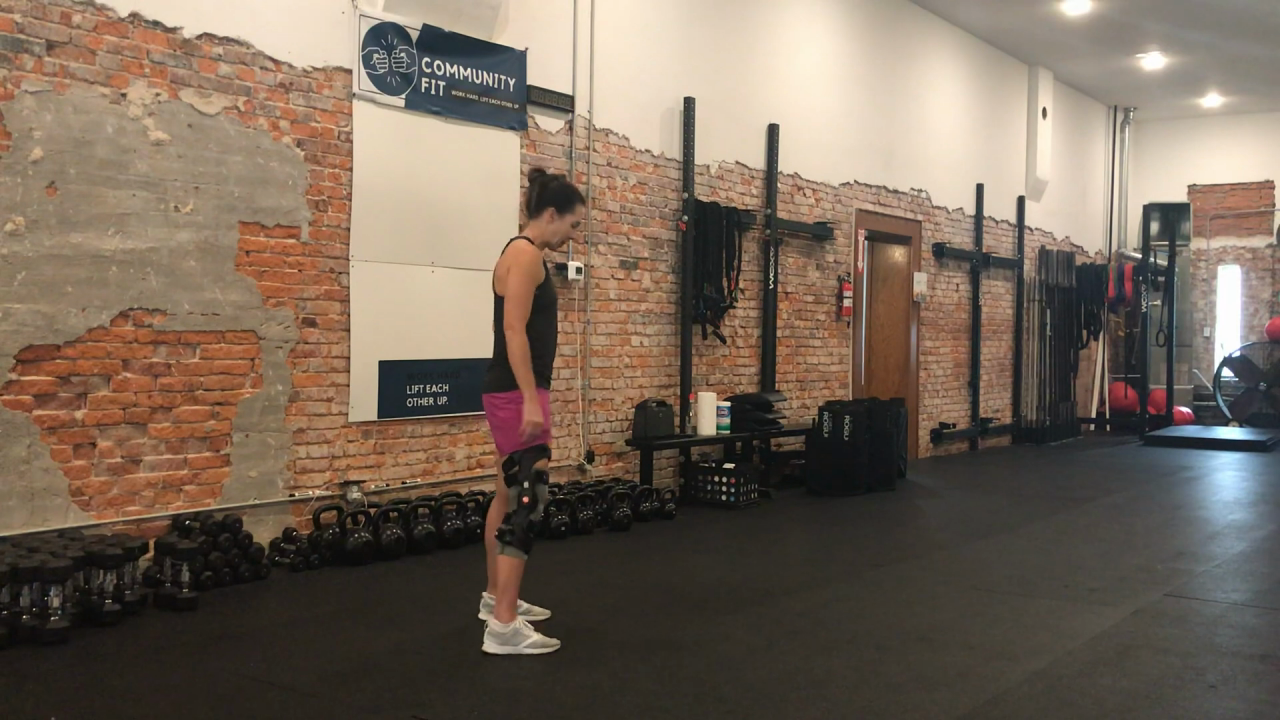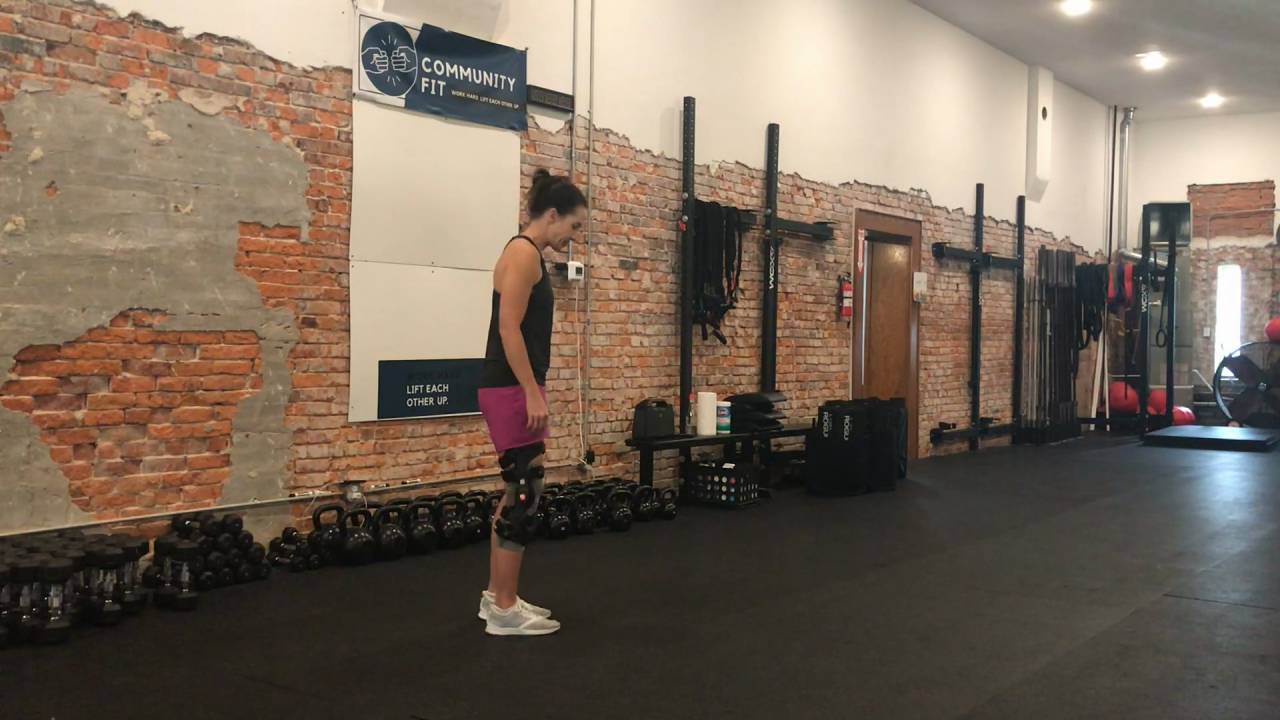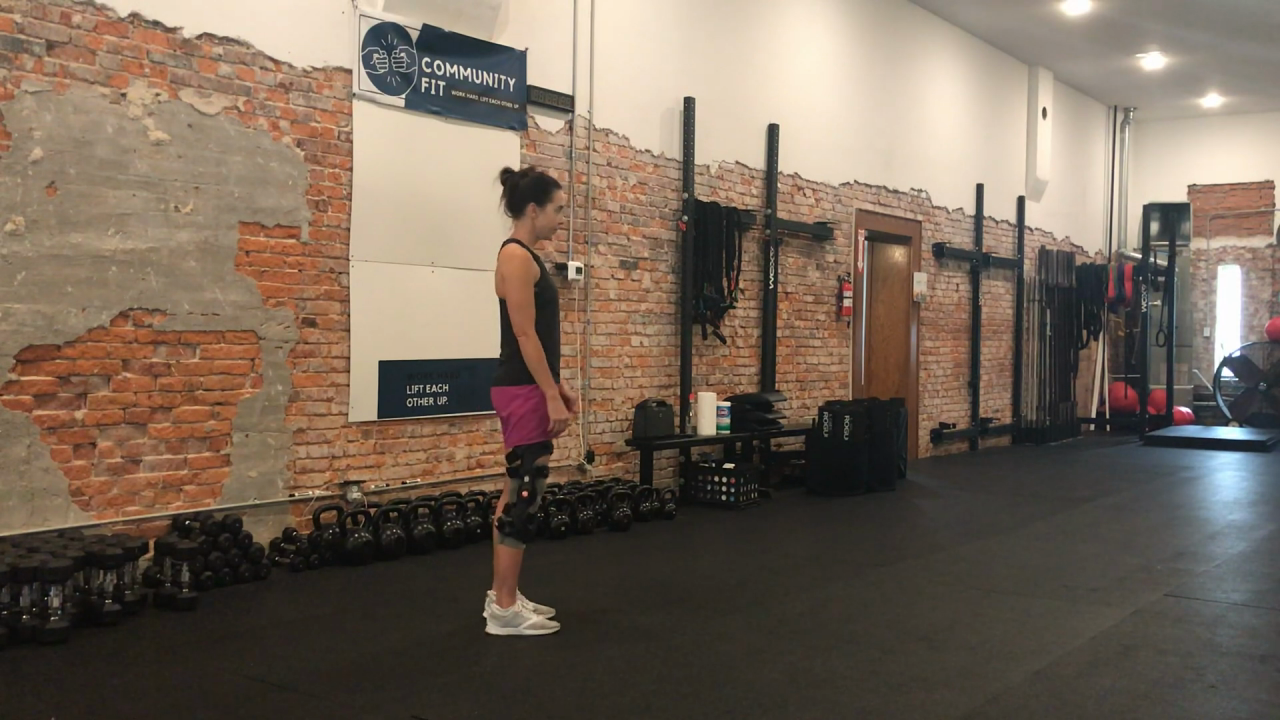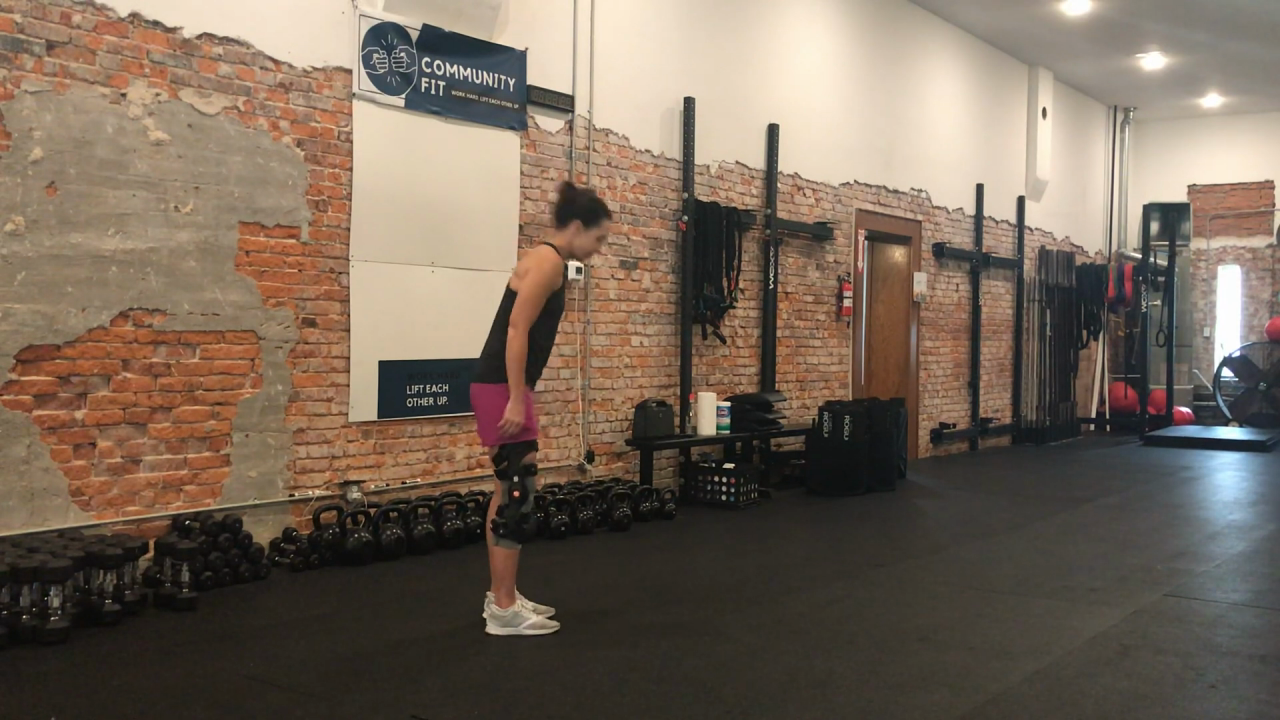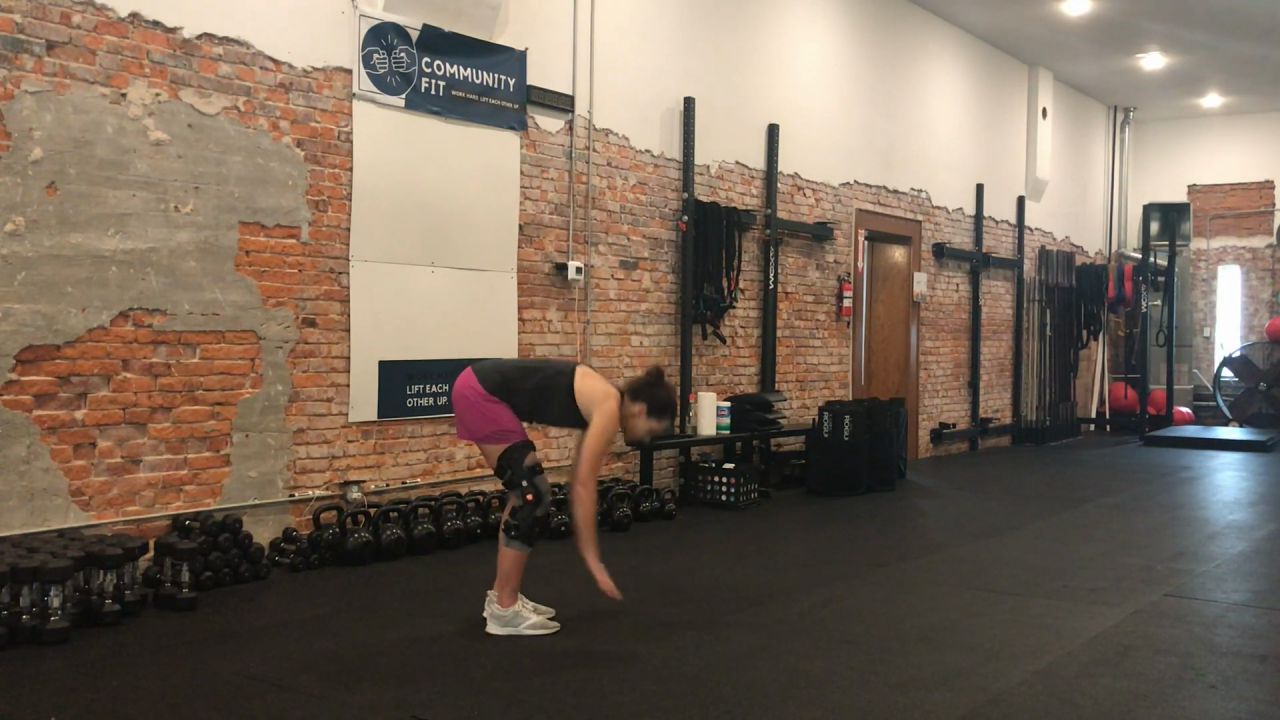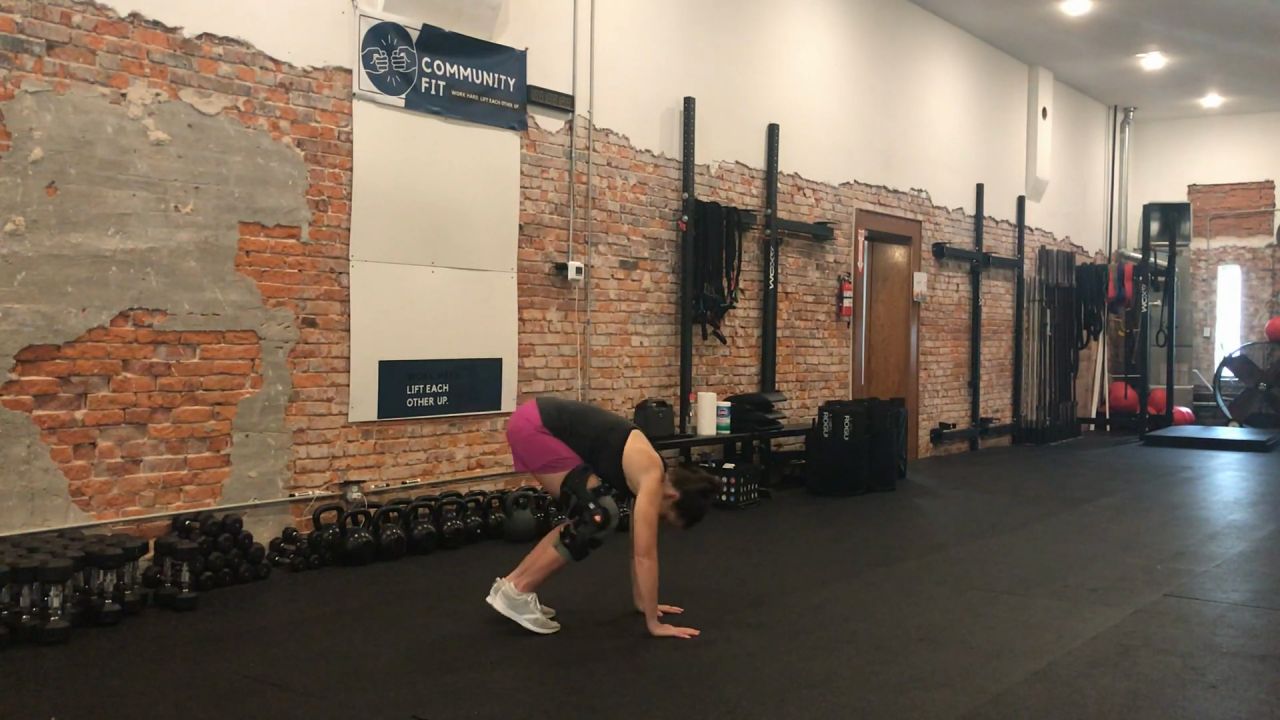
dt=0.7s
person 1, frame 1
left shoulder: (520, 252)
right shoulder: (527, 253)
right elbow: (514, 331)
right wrist: (531, 401)
left hip: (510, 390)
right hip: (516, 393)
left knee: (509, 493)
right knee: (528, 500)
left ankle: (496, 596)
right ankle: (503, 626)
person 1, frame 2
left shoulder: (527, 254)
right shoulder: (523, 253)
right elbow: (509, 329)
left wrist: (534, 389)
right wrist: (533, 394)
left hip: (511, 388)
right hip: (511, 391)
left knee: (516, 493)
right knee: (524, 495)
left ankle: (497, 595)
right ankle: (504, 610)
person 1, frame 3
left shoulder: (525, 256)
right shoulder: (517, 257)
right elbow: (525, 335)
left wrist: (560, 386)
right wrist: (551, 397)
left hip: (528, 388)
right hip: (526, 391)
left knee: (517, 493)
right knee: (525, 495)
left ankle: (503, 596)
right ankle: (504, 610)
person 1, frame 4
left shoulder: (548, 260)
right shoulder: (548, 261)
right elbow: (517, 330)
right wrist: (515, 400)
left hip: (502, 386)
right hip: (500, 388)
left knee: (510, 492)
right knee: (517, 493)
left ankle: (501, 597)
right ankle: (504, 610)
person 1, frame 5
left shoulder: (604, 399)
right shoulder: (609, 407)
left elbow: (582, 482)
right elbow: (585, 484)
left wrist: (584, 545)
right wrist: (593, 559)
left hip: (481, 389)
right hip: (482, 394)
left knee: (527, 492)
right knee: (532, 493)
left ankle: (502, 596)
right ankle: (505, 610)
person 1, frame 6
left shoulder: (645, 473)
right shoulder: (652, 477)
left elbow: (638, 545)
right elbow: (644, 553)
left wrist: (641, 600)
right wrist: (654, 623)
left hip: (540, 424)
right hip: (535, 425)
left knee: (589, 520)
right knee: (600, 516)
left ankle: (512, 583)
right ankle: (517, 592)
